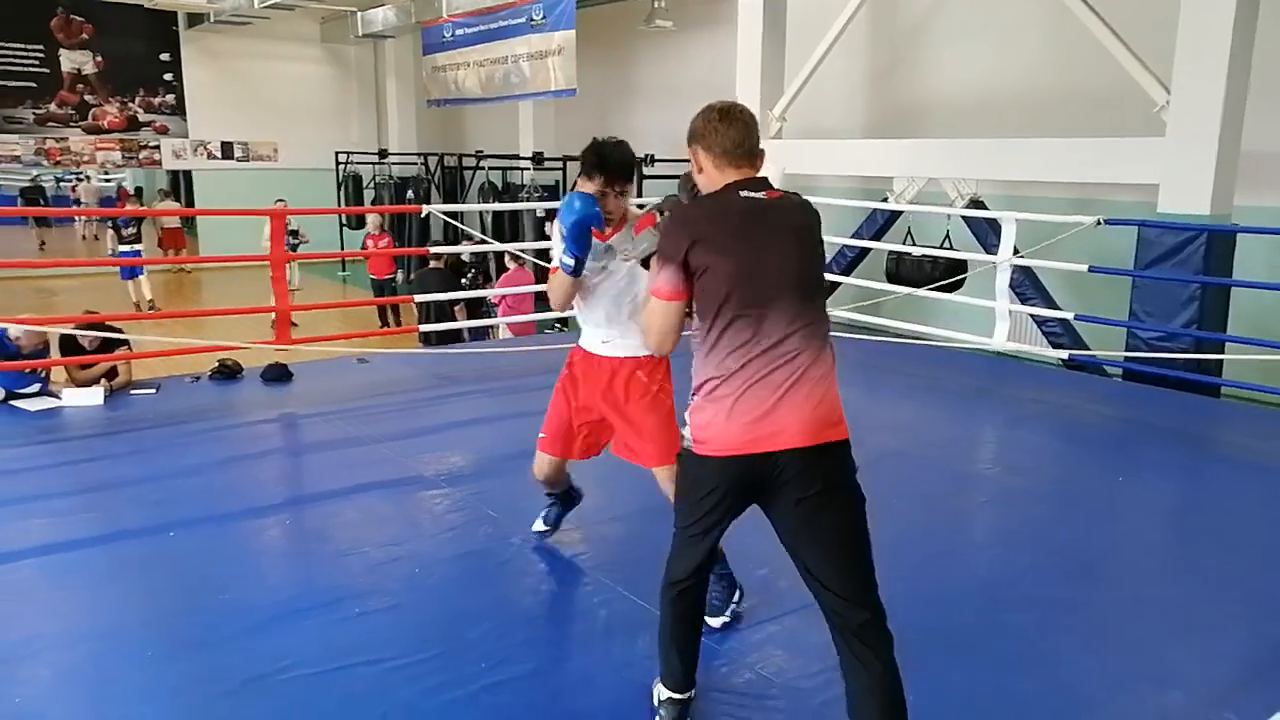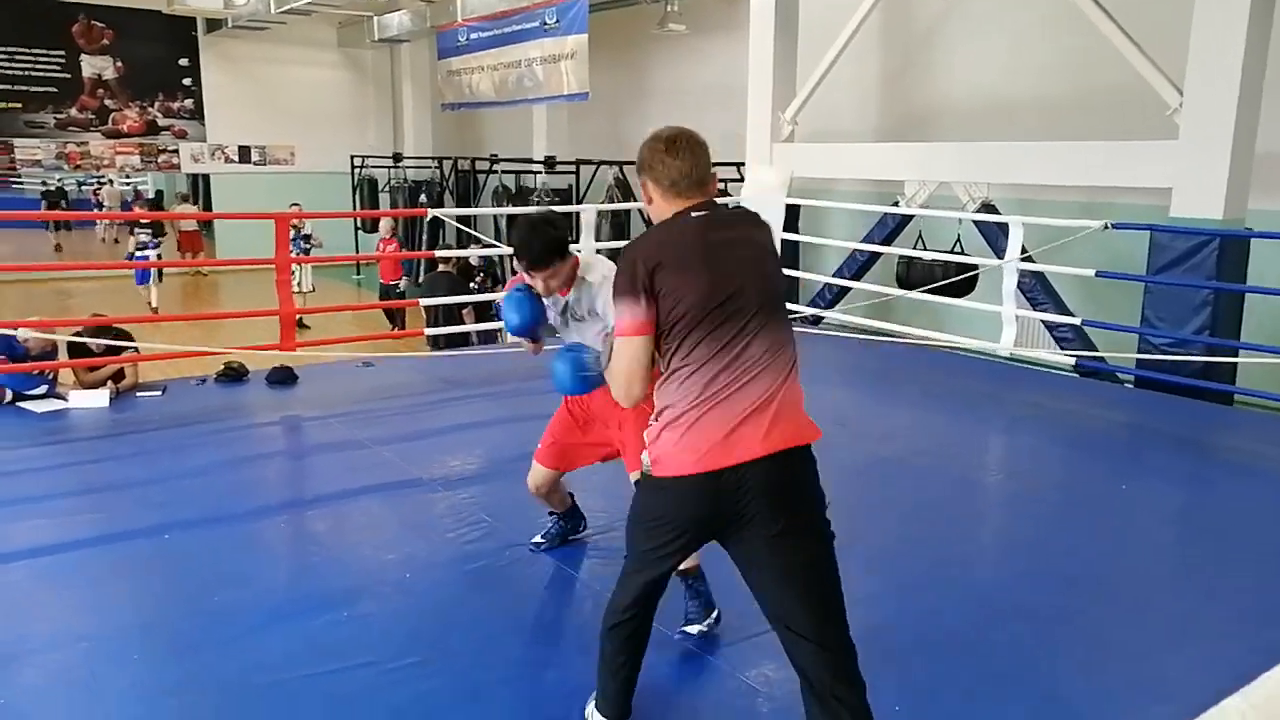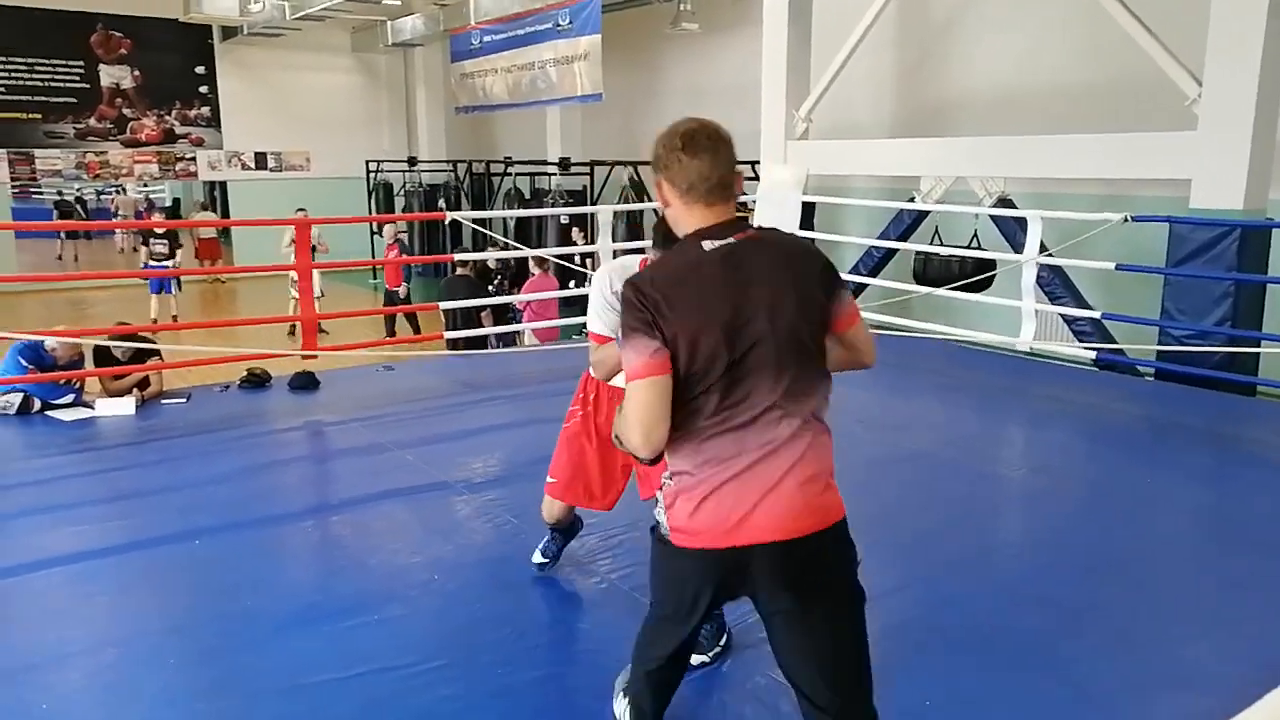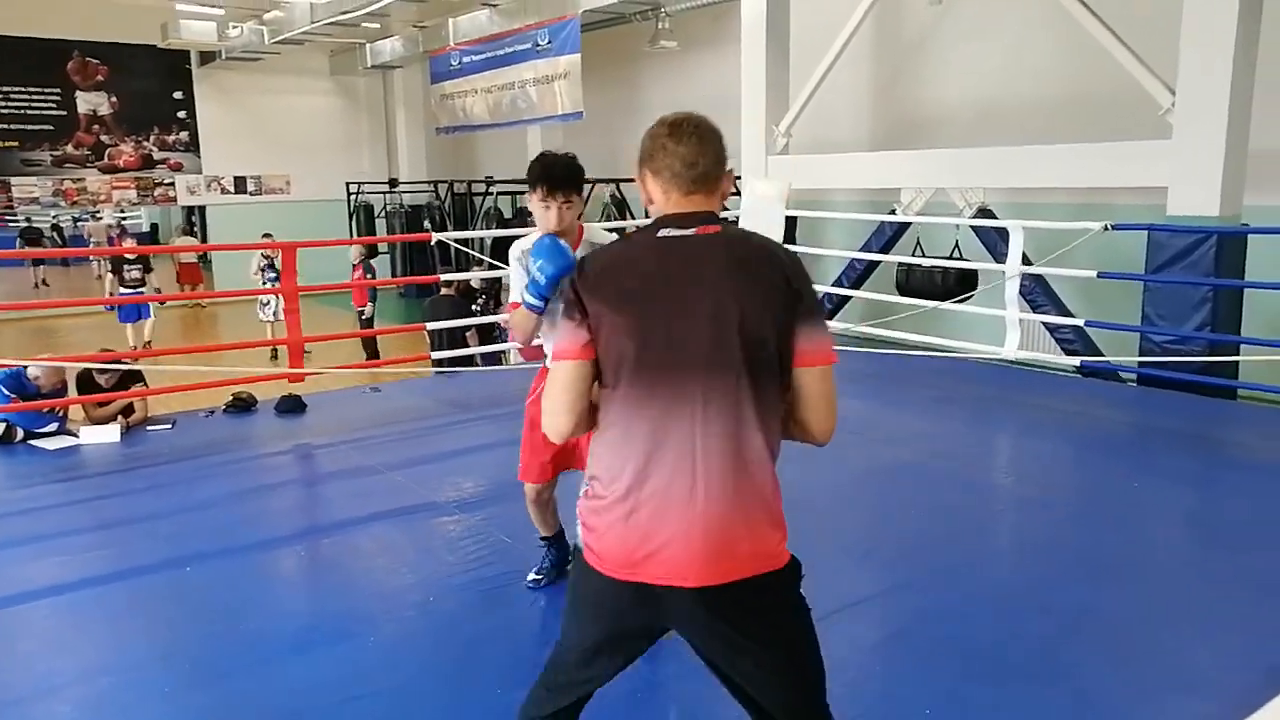
dt=0.5s
person 1, frame 1
left shoulder: (686, 226)
right shoulder: (803, 217)
left elbow: (654, 340)
left hip: (719, 442)
right hip: (814, 443)
left knee: (685, 571)
right knee: (858, 619)
person 1, frame 2
left shoulder: (641, 256)
right shoulder: (752, 229)
left elbow: (627, 391)
left hip: (681, 468)
right hip: (778, 460)
left knee: (635, 589)
right knee: (825, 659)
person 1, frame 3
left shoulder: (650, 290)
right shoulder: (804, 261)
left elbow: (645, 439)
right elbow: (859, 355)
left wrist: (624, 415)
left hip: (699, 526)
right hip: (806, 525)
left knee: (662, 646)
person 1, frame 4
left shoulder: (596, 273)
right shoulder: (778, 269)
left elbow: (559, 424)
right elbow: (818, 424)
left hip: (618, 548)
right hip: (739, 560)
person 2, frame 1
left shoulder: (650, 228)
right shoulder: (566, 228)
right elbow: (558, 300)
right wrist: (578, 249)
left hip: (643, 363)
right hip: (589, 361)
left knee: (669, 470)
right knee: (546, 469)
left ankle: (721, 575)
right ankle: (563, 497)
person 2, frame 2
left shoulder: (604, 278)
right shoulder: (536, 281)
right elbow: (533, 349)
left wrist: (600, 360)
right wrist: (522, 325)
right hip: (584, 390)
right knee: (539, 481)
left ankle: (698, 593)
right ankle: (569, 521)
person 2, frame 3
right shoulder: (612, 278)
right elbow: (600, 367)
right hip: (605, 397)
right knee: (554, 512)
left ankle: (709, 616)
right ankle: (564, 530)
person 2, frame 4
left shoulder: (605, 249)
right shoulder: (523, 253)
right elbow: (519, 336)
right wrist: (536, 294)
right knee: (535, 487)
right ankle: (555, 550)
